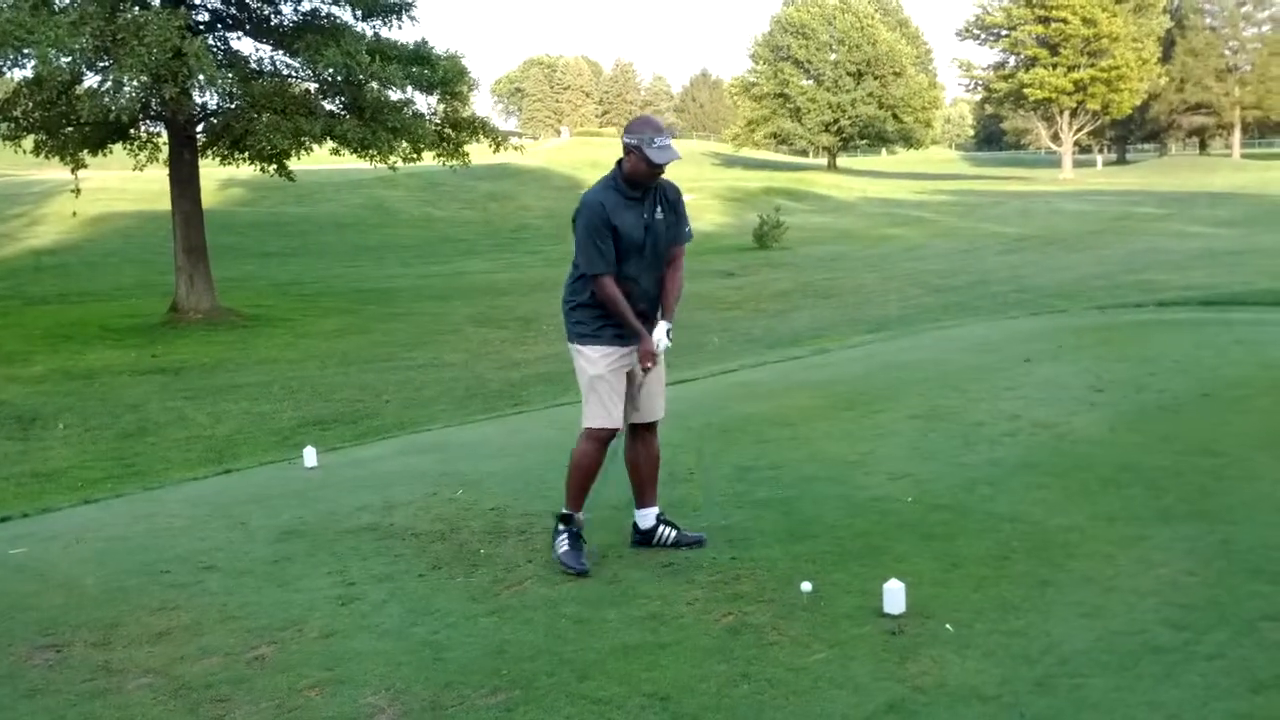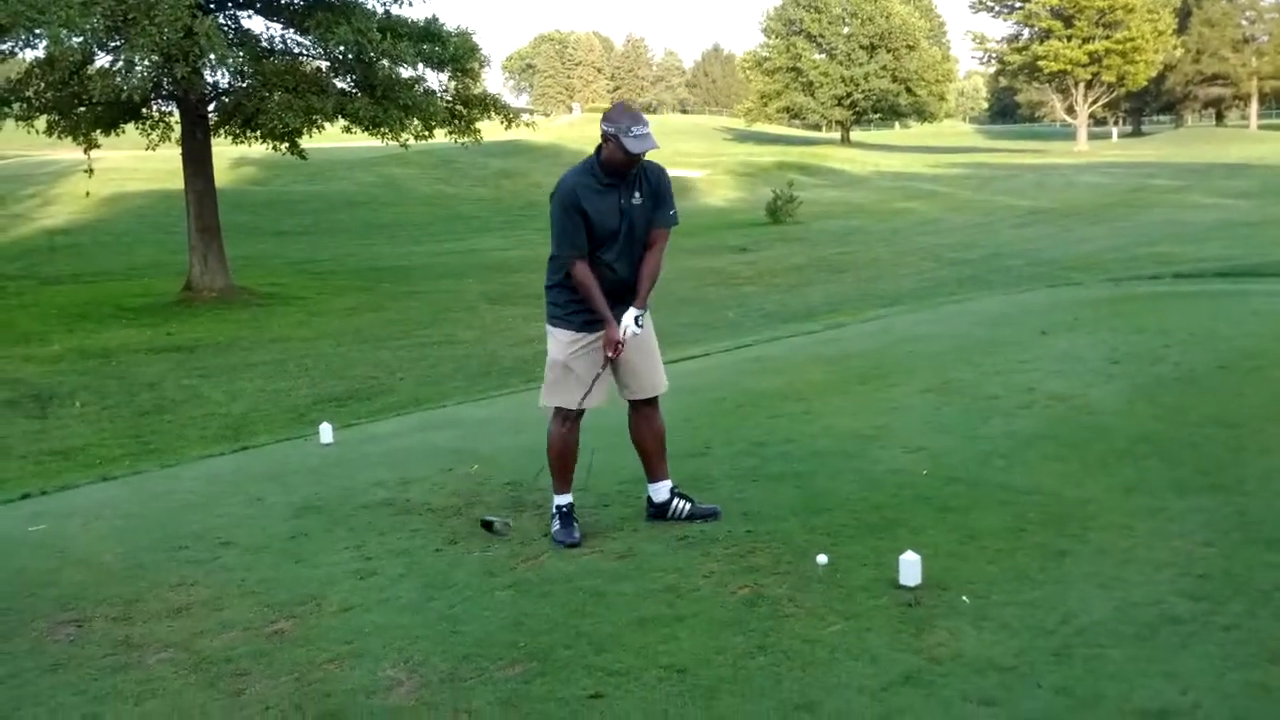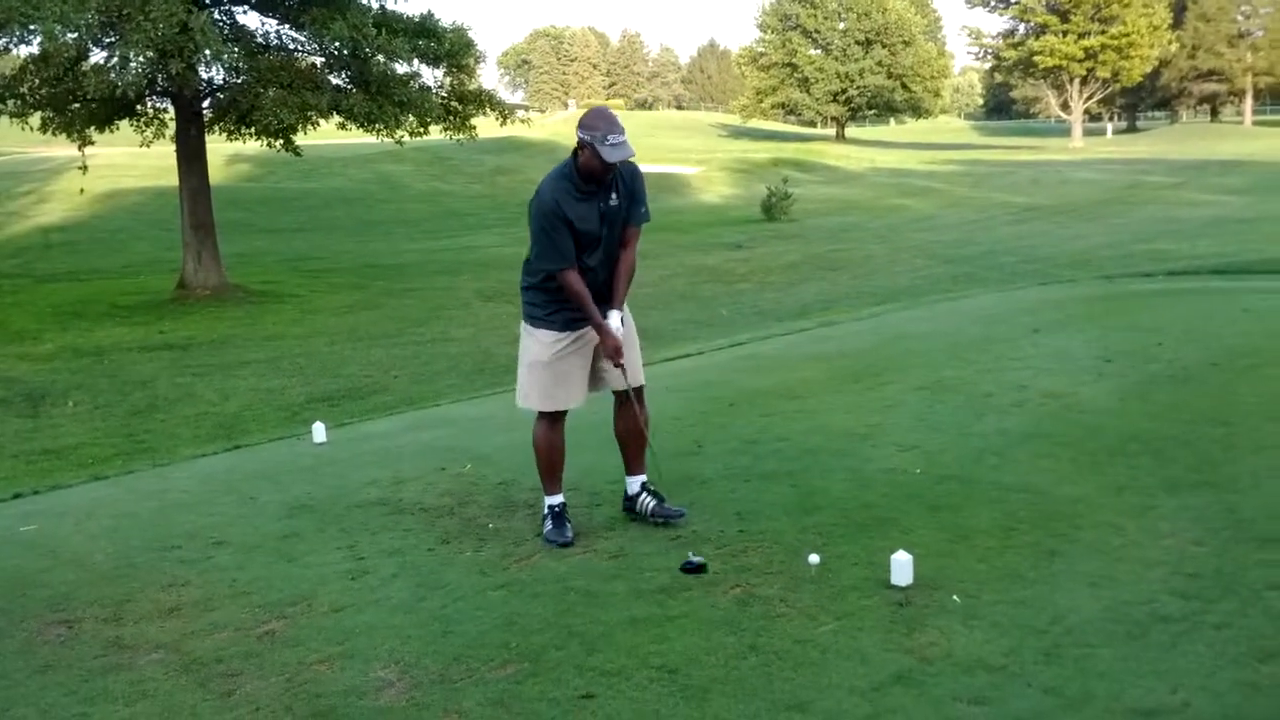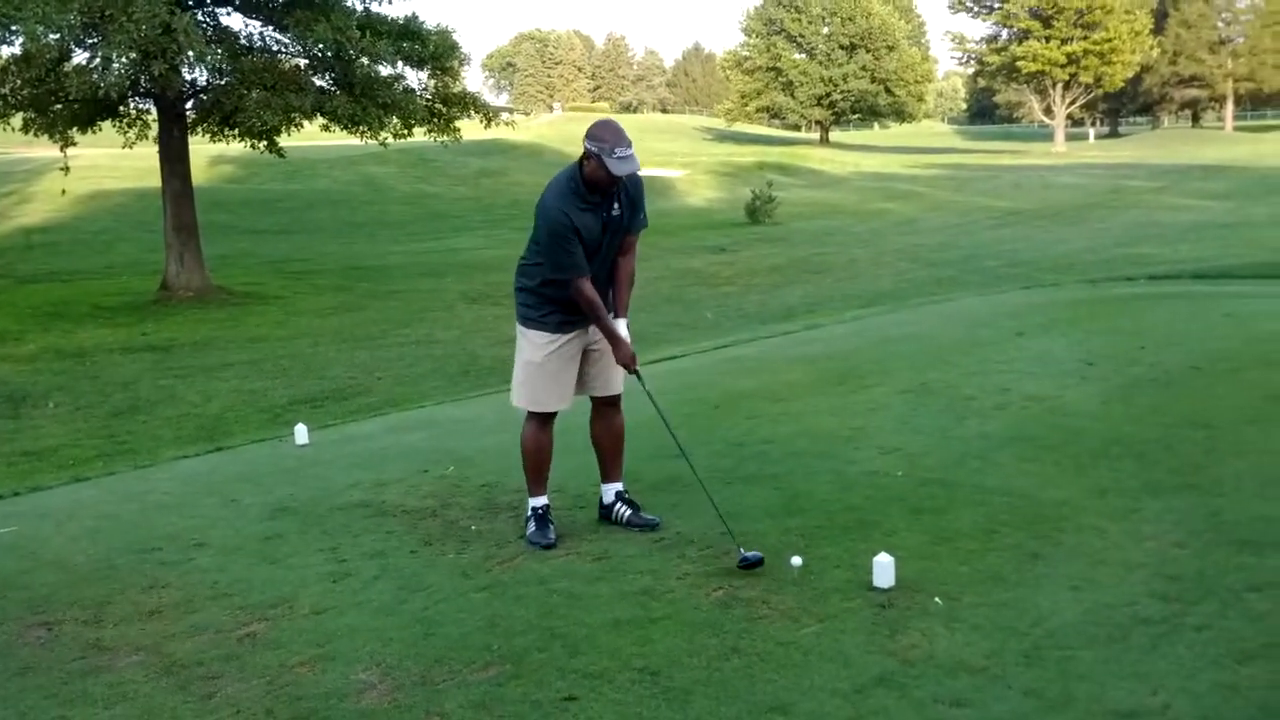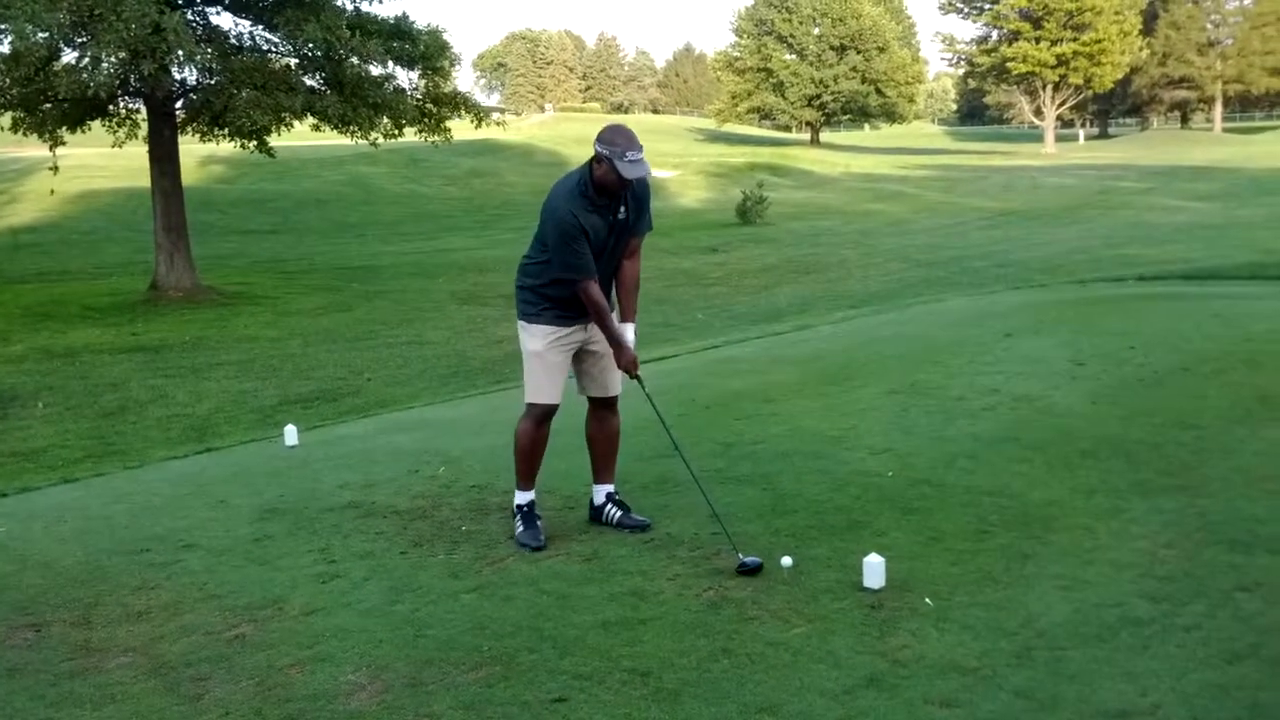
dt=0.3s
person 1, frame 1
left shoulder: (670, 195)
right shoulder: (597, 205)
left elbow: (675, 262)
right elbow: (602, 281)
left wrist: (664, 323)
right wrist: (639, 335)
left hip: (647, 329)
right hip: (599, 332)
left knee: (645, 425)
right knee: (602, 429)
left ankle: (647, 522)
right ankle: (568, 523)
person 1, frame 2
left shoulder: (655, 178)
right shoulder: (571, 189)
left elbow: (655, 246)
right elbow: (576, 265)
left wrist: (635, 310)
right wrist: (607, 323)
left hip: (630, 310)
right hip: (577, 315)
left knee: (646, 400)
right knee: (568, 410)
left ankle: (661, 495)
right ankle: (561, 506)
person 1, frame 3
left shoulder: (629, 177)
right shoulder: (550, 198)
left elbow: (628, 247)
right elbow: (566, 275)
left wrist: (617, 314)
right wrist: (601, 332)
left hip: (607, 303)
right hip: (554, 313)
left knee: (632, 392)
right knee: (552, 410)
left ankle: (637, 490)
right ankle: (554, 506)
person 1, frame 4
left shoulder: (629, 186)
right shoulder: (557, 206)
left elbow: (625, 254)
right elbow: (578, 284)
left wrist: (621, 321)
right wrist: (616, 342)
left hip: (600, 309)
right hip: (548, 313)
left knee: (609, 401)
right knee: (542, 412)
left ankle: (612, 498)
right ankle: (537, 508)
person 1, frame 5
left shoulder: (637, 190)
right shoulder: (565, 206)
left elbow: (629, 257)
right elbow: (585, 285)
left wrist: (628, 325)
right wrist: (618, 346)
left hip: (598, 309)
right hip: (547, 309)
left knee: (606, 401)
right knee: (542, 407)
left ankle: (603, 498)
right ankle: (524, 503)
